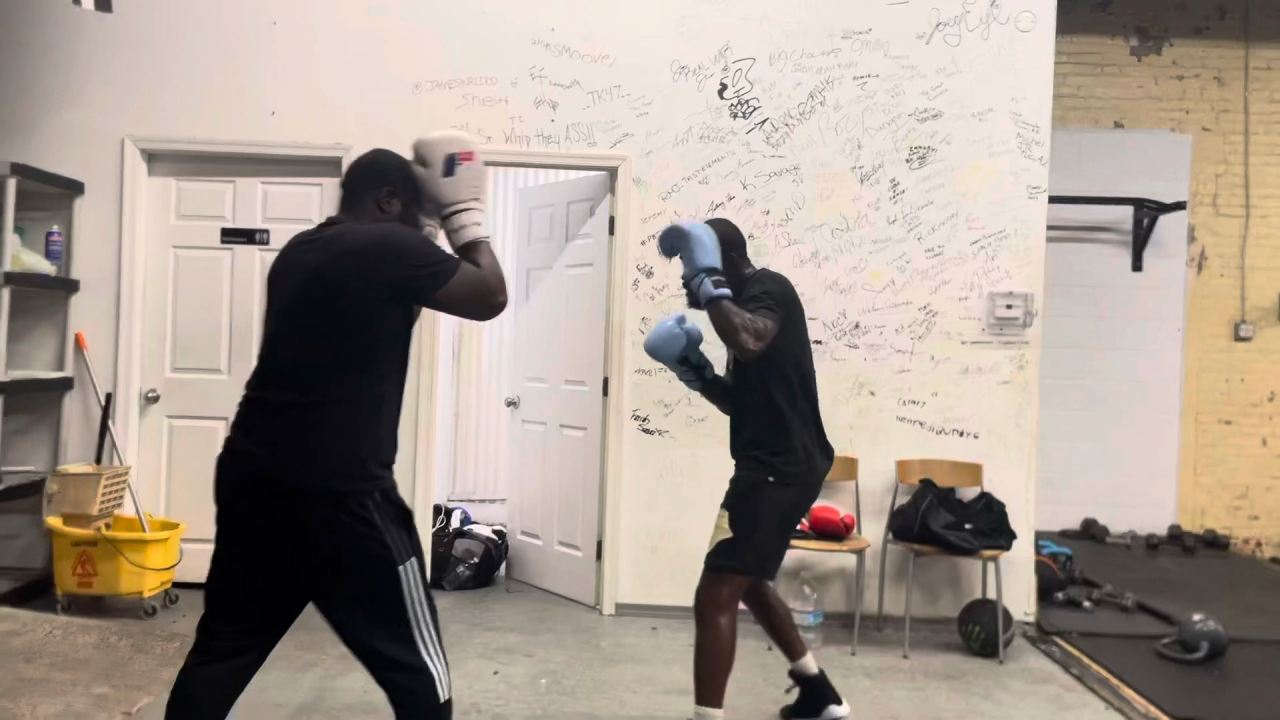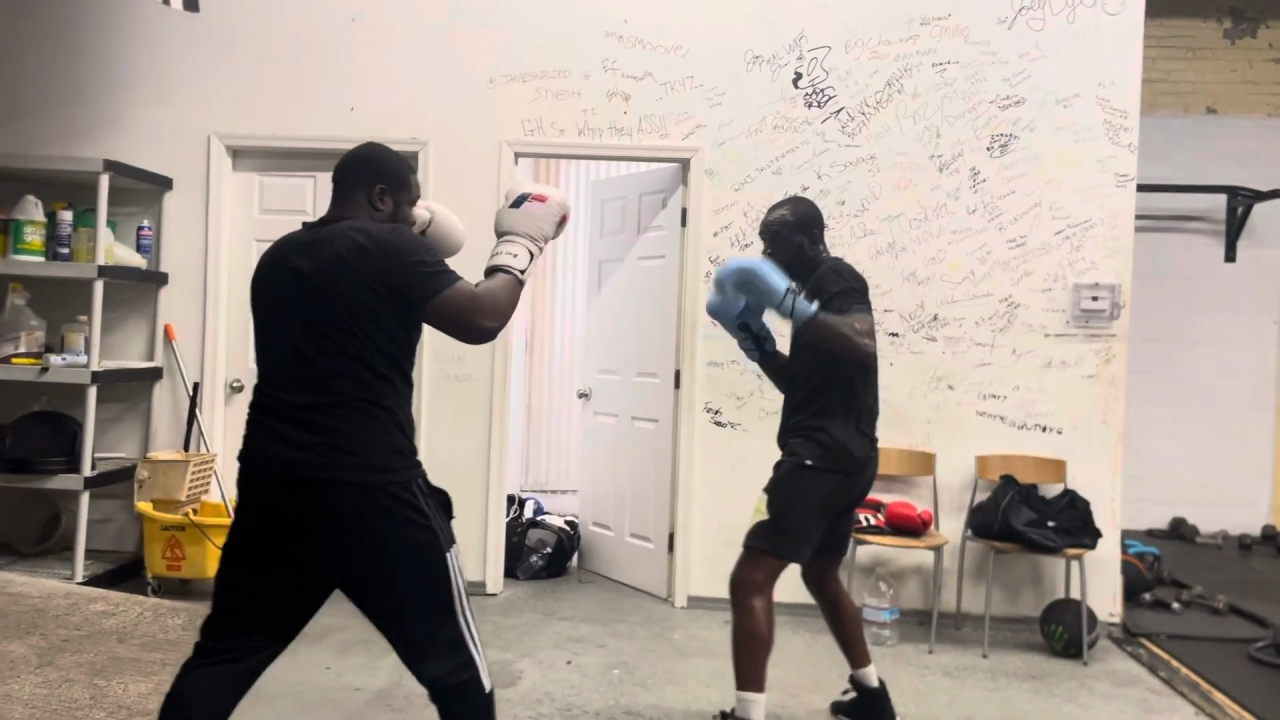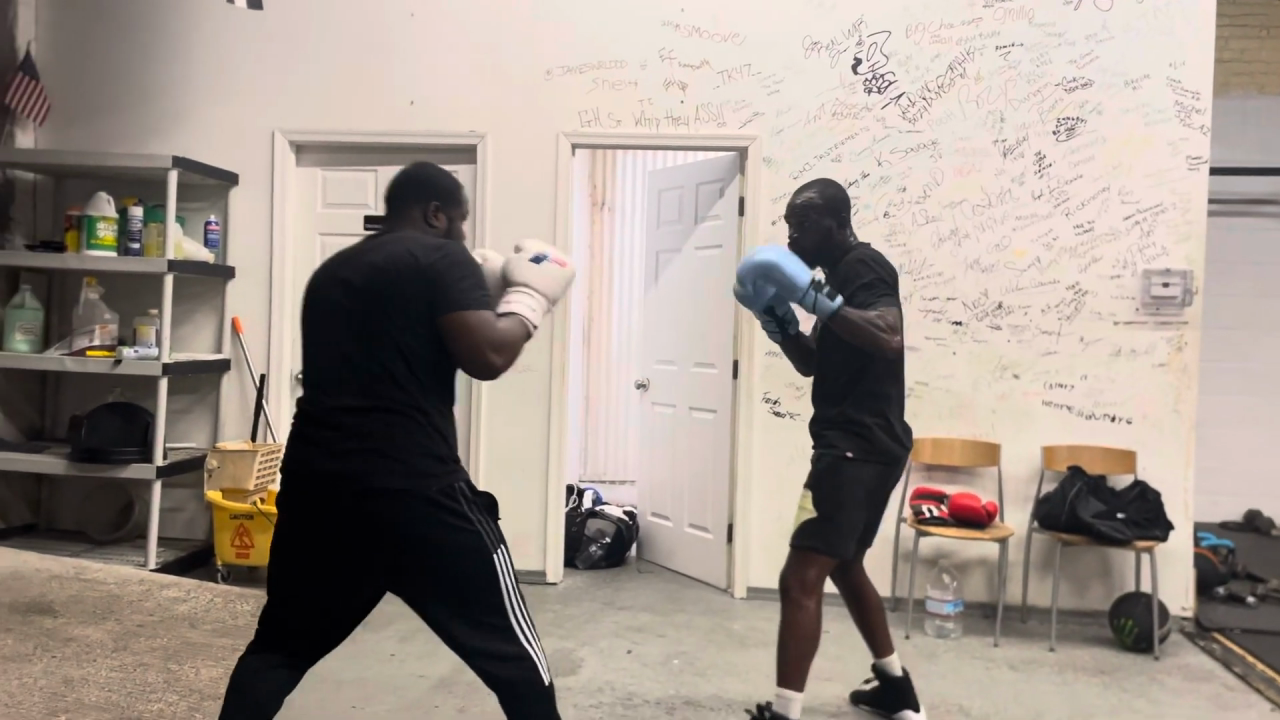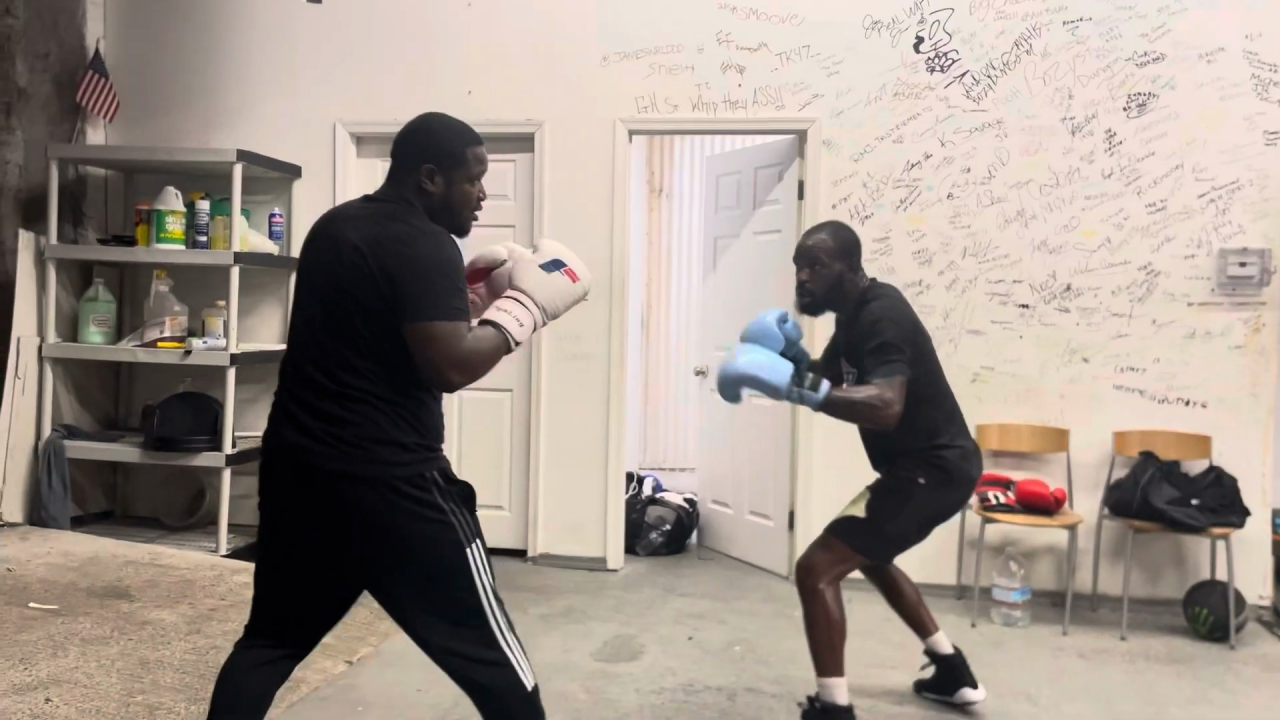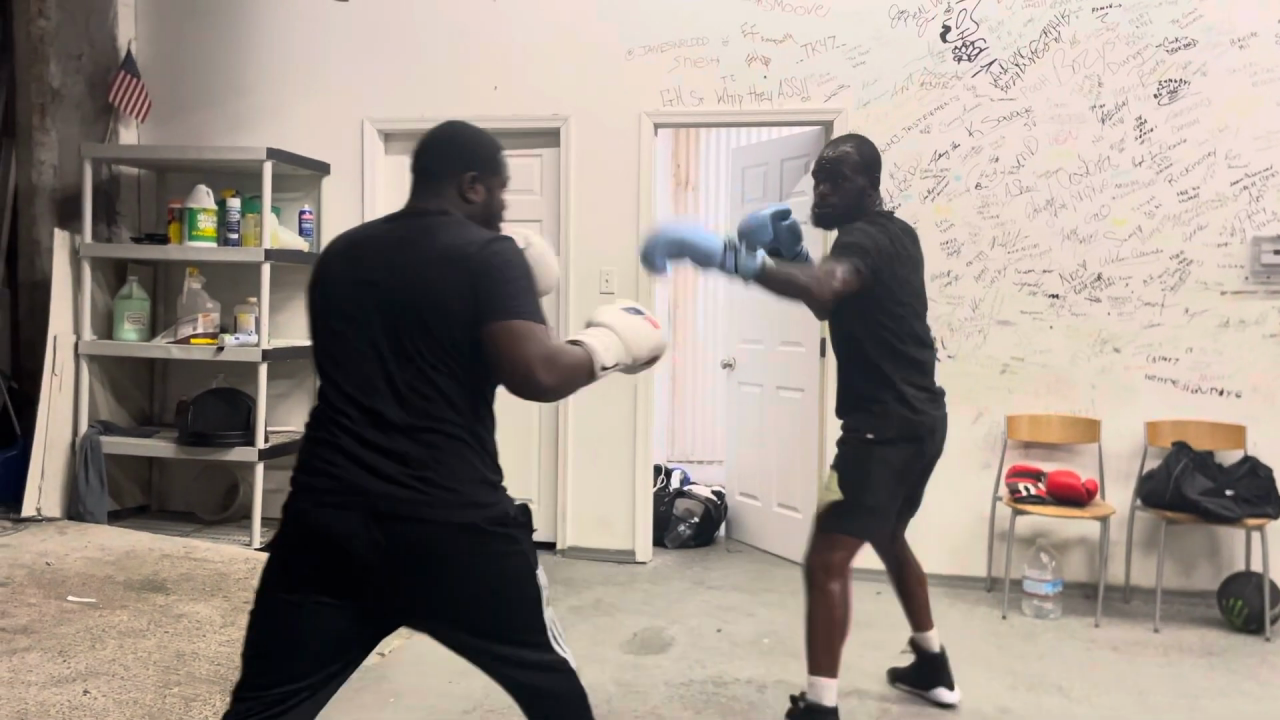
dt=1s
person 1, frame 1
left shoulder: (299, 251)
right shoulder: (390, 248)
right elbow: (490, 297)
right wrist: (463, 209)
left hip: (251, 475)
right hip: (339, 491)
left knee: (223, 648)
right knee: (414, 664)
person 1, frame 2
left shoulder: (278, 258)
right shoulder: (390, 249)
right elbow: (480, 319)
right wrist: (520, 244)
left hip: (273, 483)
right hip: (371, 489)
left knee: (226, 651)
right knee: (452, 662)
person 1, frame 3
left shoulder: (330, 273)
right shoulder: (441, 259)
right elbow: (486, 356)
right wrist: (530, 295)
left hip: (316, 485)
right hip: (415, 490)
left knee: (280, 646)
right knee: (512, 657)
person 1, frame 4
left shoulder: (333, 227)
right shoulder: (423, 246)
right elbow: (449, 366)
left wrist: (458, 295)
right wrist: (527, 304)
left hip: (296, 468)
right hip: (391, 482)
left knee: (270, 641)
right knee: (491, 658)
person 1, frame 5
left shoulder: (340, 256)
right shoulder: (487, 256)
right elbow: (536, 374)
right wrist: (612, 341)
left hip: (327, 515)
right hip: (453, 523)
person 2, frame 1
left shoulder: (768, 288)
right shoulder: (744, 301)
left elbow: (749, 342)
left wrist: (708, 282)
right wrist: (694, 370)
left hip: (775, 469)
right hip: (778, 465)
left knee: (715, 598)
right knee: (748, 582)
person 2, frame 2
left shoulder: (837, 279)
right shoulder: (820, 287)
left elbow: (862, 343)
right elbow: (797, 379)
left wrist: (792, 302)
right wrist: (754, 333)
left hip: (820, 457)
right hip: (846, 458)
left knee: (750, 581)
right knee: (820, 573)
person 2, frame 3
left shoulder: (864, 266)
right shoulder: (839, 274)
left elbow: (888, 337)
right elbow: (812, 364)
left wrist: (814, 295)
right wrist: (777, 315)
left hip: (858, 446)
right hip: (863, 446)
left knee: (801, 578)
right knee: (844, 564)
person 2, frame 4
left shoulder: (882, 318)
right shoulder: (855, 313)
left elbow: (884, 408)
right elbow: (833, 384)
left wrist: (794, 383)
right wrist: (788, 359)
left hip: (932, 470)
right hip: (932, 465)
left knee: (816, 570)
right knee: (869, 554)
right ankle: (953, 671)
person 2, frame 5
left shoulder: (871, 240)
right shoulder: (892, 238)
left elbow: (821, 287)
right elbow: (823, 295)
left wrist: (729, 256)
right wrist: (786, 250)
left hip: (886, 426)
right hip: (917, 420)
left knee: (827, 562)
right knee: (887, 537)
right ankle: (933, 666)
